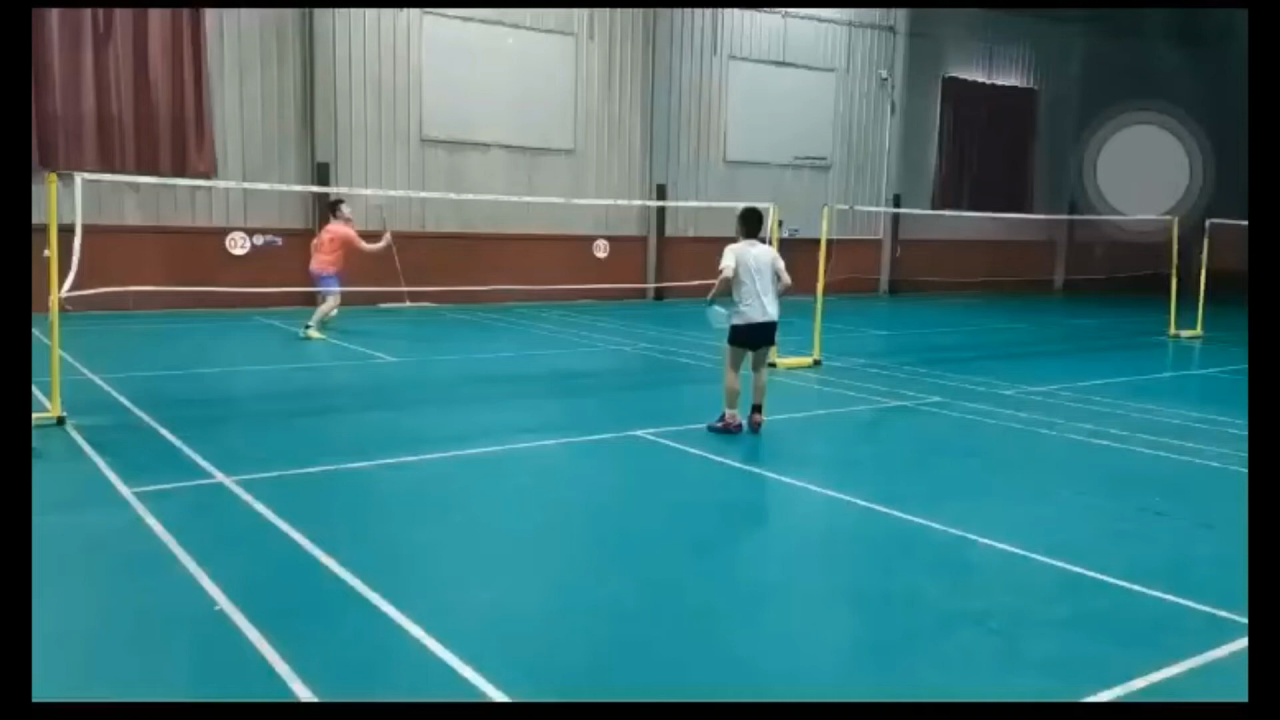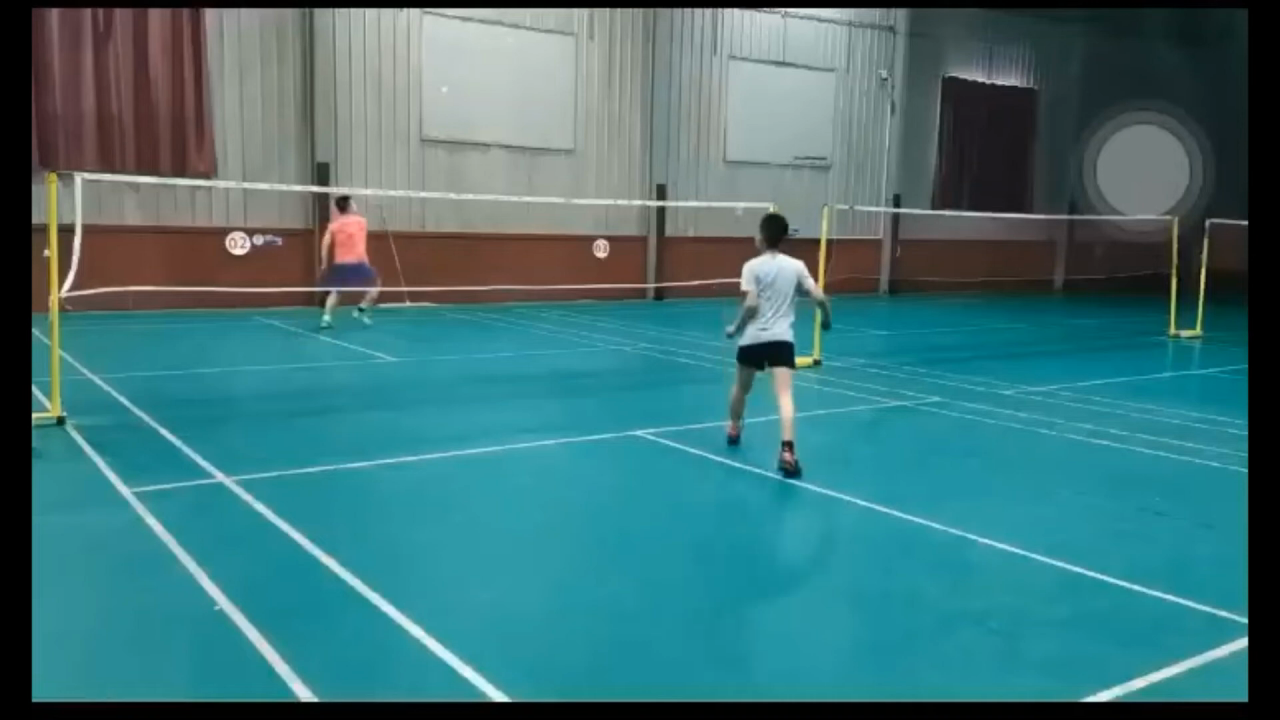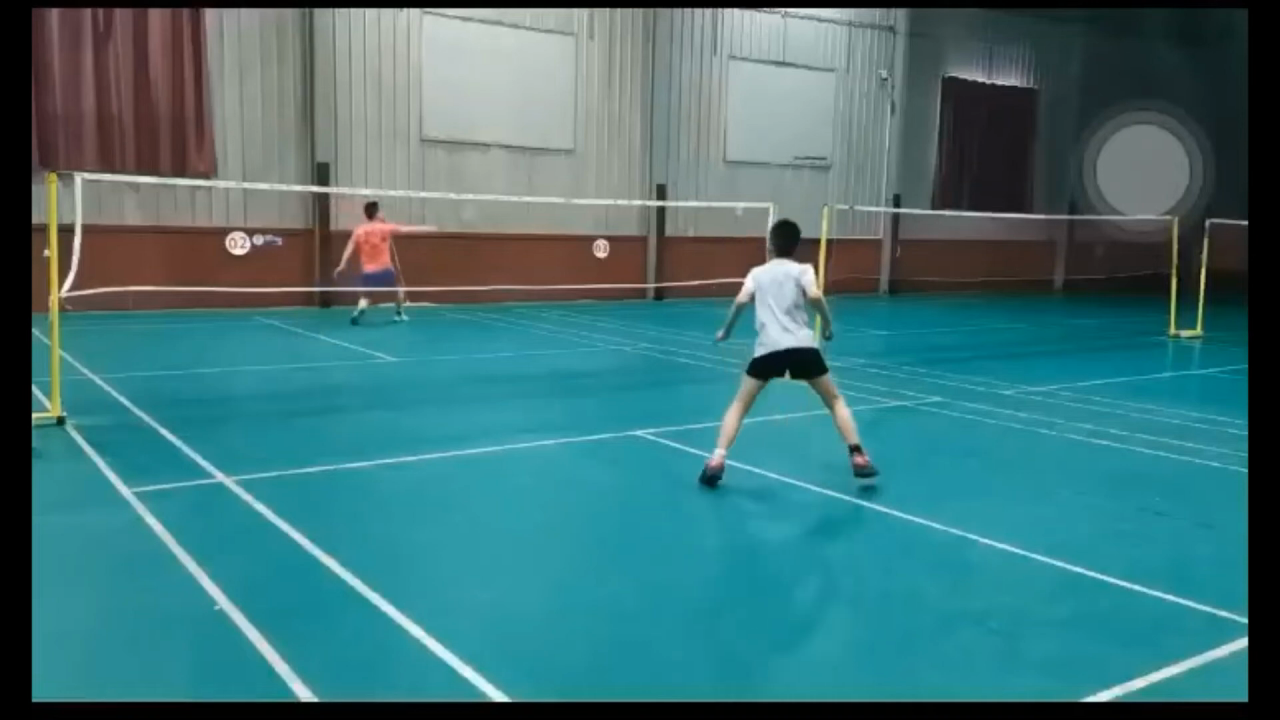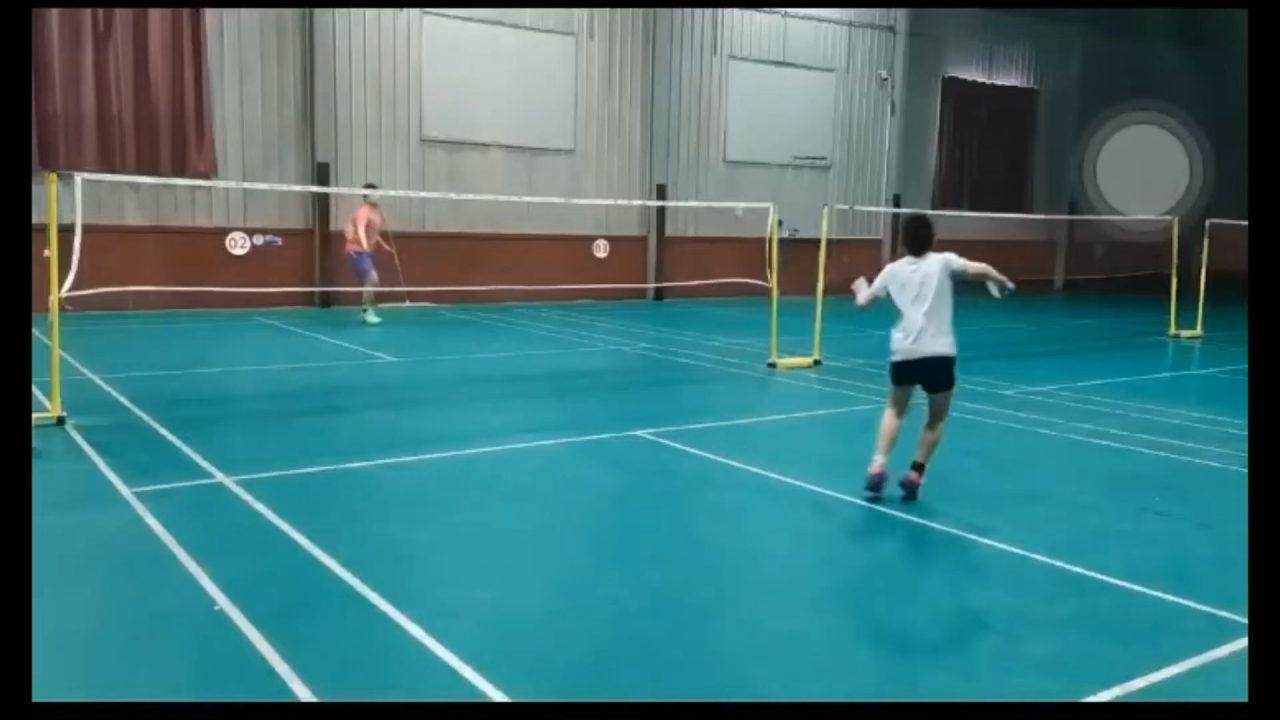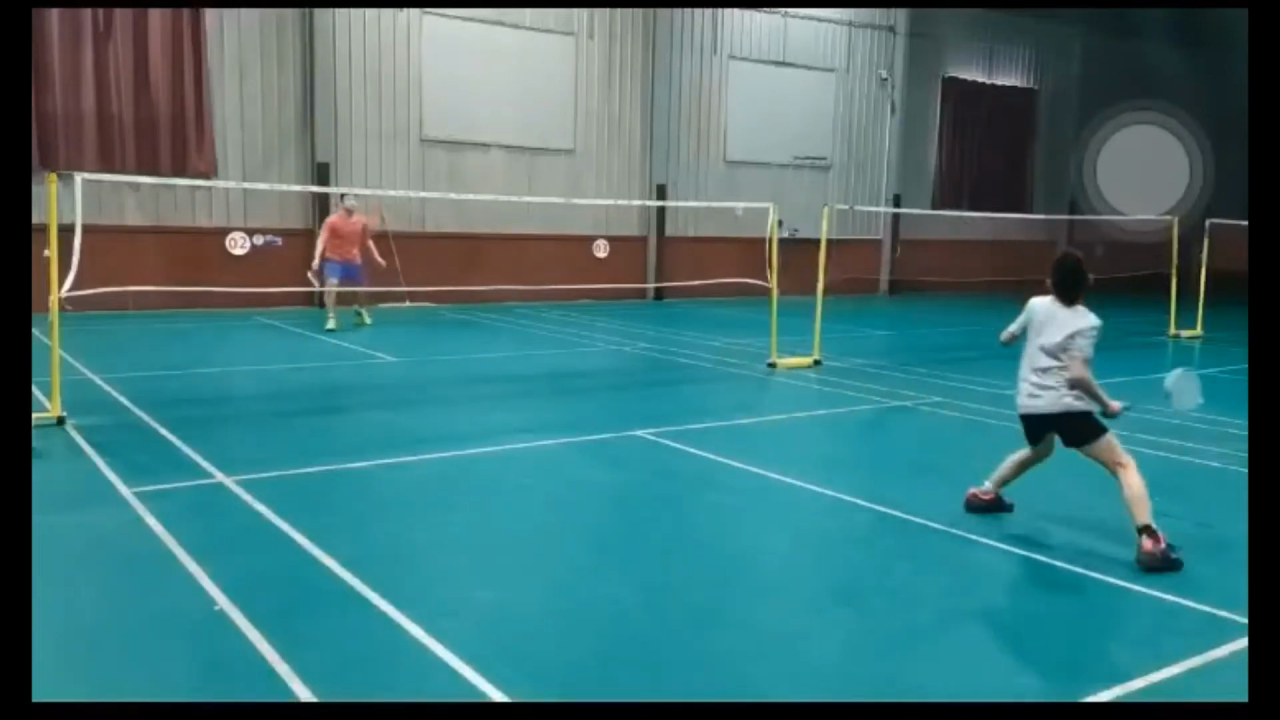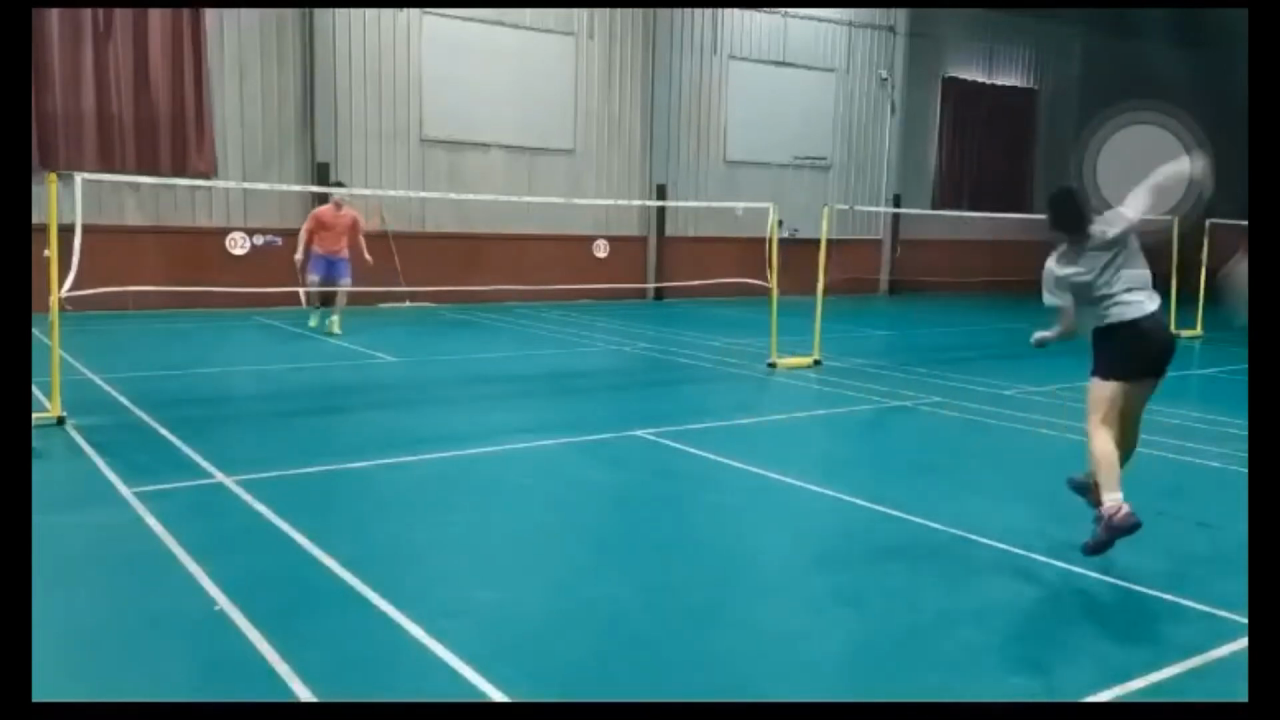
dt=0.4s
person 1, frame 1
left shoulder: (733, 250)
right shoulder: (770, 252)
left elbow: (727, 276)
right elbow: (786, 282)
left wrist: (713, 296)
left hip: (745, 318)
right hip: (769, 318)
left knee: (732, 368)
right knee: (759, 367)
left ankle: (731, 418)
right ankle: (756, 415)
person 1, frame 2
left shoulder: (752, 266)
right shoulder: (796, 266)
left elbow: (751, 303)
right elbow: (819, 297)
left wrist: (735, 327)
right wrist: (827, 317)
left hip: (751, 338)
right hip: (781, 338)
left knee: (741, 385)
right knee: (784, 396)
left ankle: (734, 428)
right ankle: (787, 451)
person 1, frame 3
left shoulder: (756, 273)
right shoulder: (803, 270)
left elbow: (741, 300)
right elbow: (814, 295)
left wrist: (726, 329)
right wrist: (828, 324)
left hip: (768, 349)
right hip: (802, 347)
left knee: (739, 406)
right knee: (835, 400)
left ankle: (717, 461)
right ankle: (858, 457)
person 1, frame 4
left shoulder: (891, 270)
right shoulder: (943, 261)
left elbow: (864, 302)
right elbow: (979, 270)
left wrist: (860, 288)
right wrist: (1003, 281)
left hip: (903, 354)
right hip: (937, 353)
left knee: (895, 409)
right knee: (937, 417)
left ankle: (877, 466)
right ankle: (916, 473)
person 1, frame 5
left shoulder: (1035, 306)
right shoulder: (1088, 322)
left elbow: (1005, 338)
right elbow: (1077, 375)
right wrist: (1106, 403)
left hip: (1030, 407)
right hip: (1068, 409)
left knee: (1038, 452)
right knee: (1125, 466)
left ankle: (985, 492)
right ankle: (1149, 542)
person 1, frame 6
left shoulder: (1056, 268)
right shoulder: (1114, 227)
left elbow: (1068, 327)
right elbow: (1147, 191)
left wrist: (1047, 335)
right wrist: (1183, 168)
left hip: (1121, 336)
right hip: (1155, 332)
left knee: (1098, 425)
right knee: (1127, 421)
left ankle: (1116, 510)
right ankle: (1099, 482)
